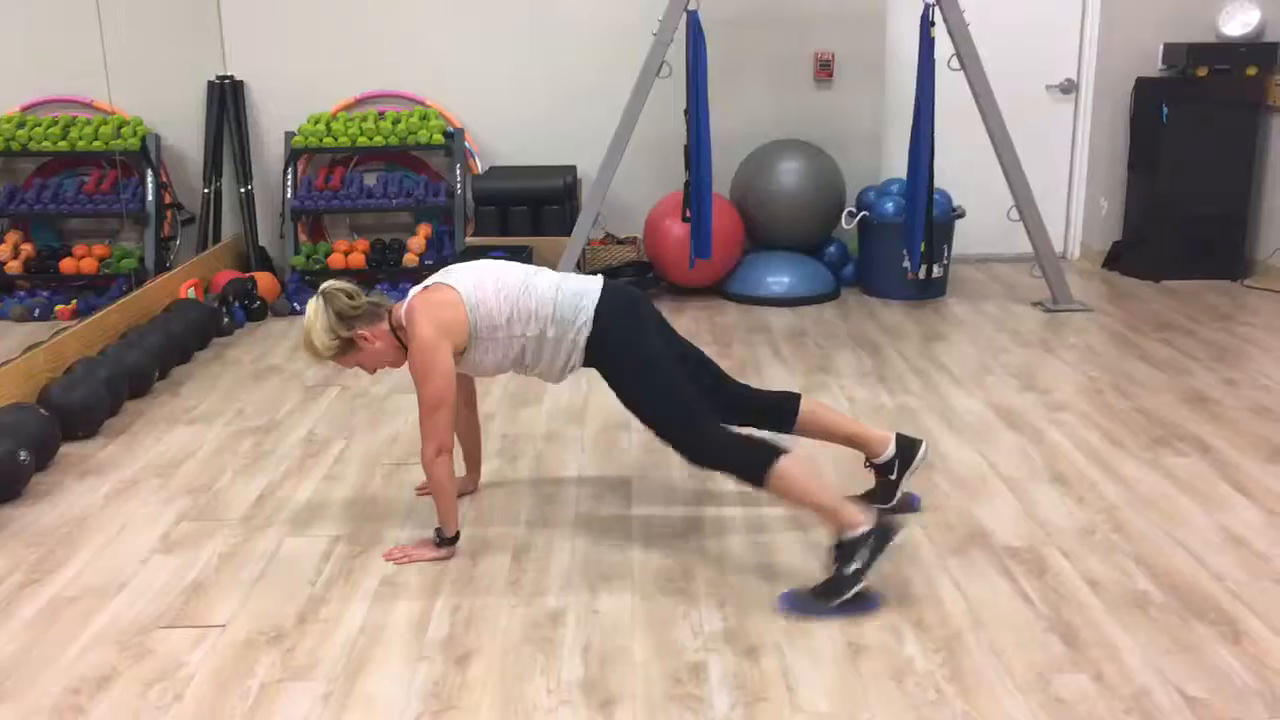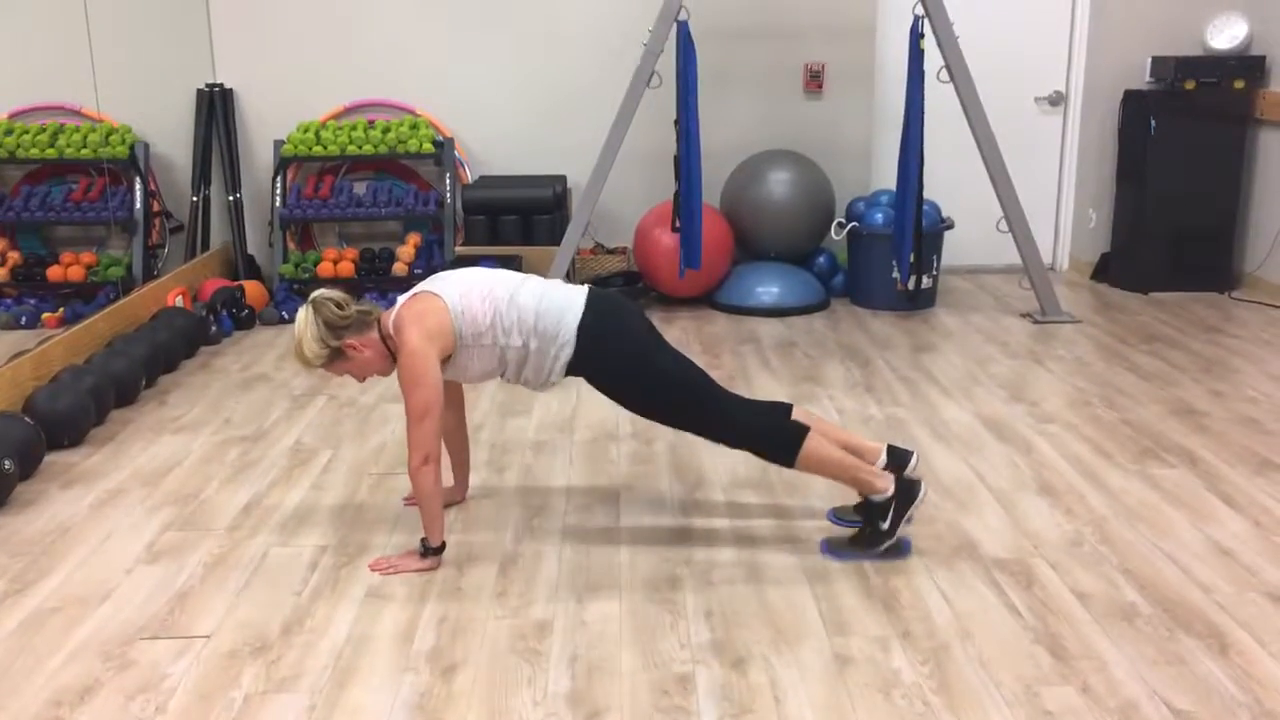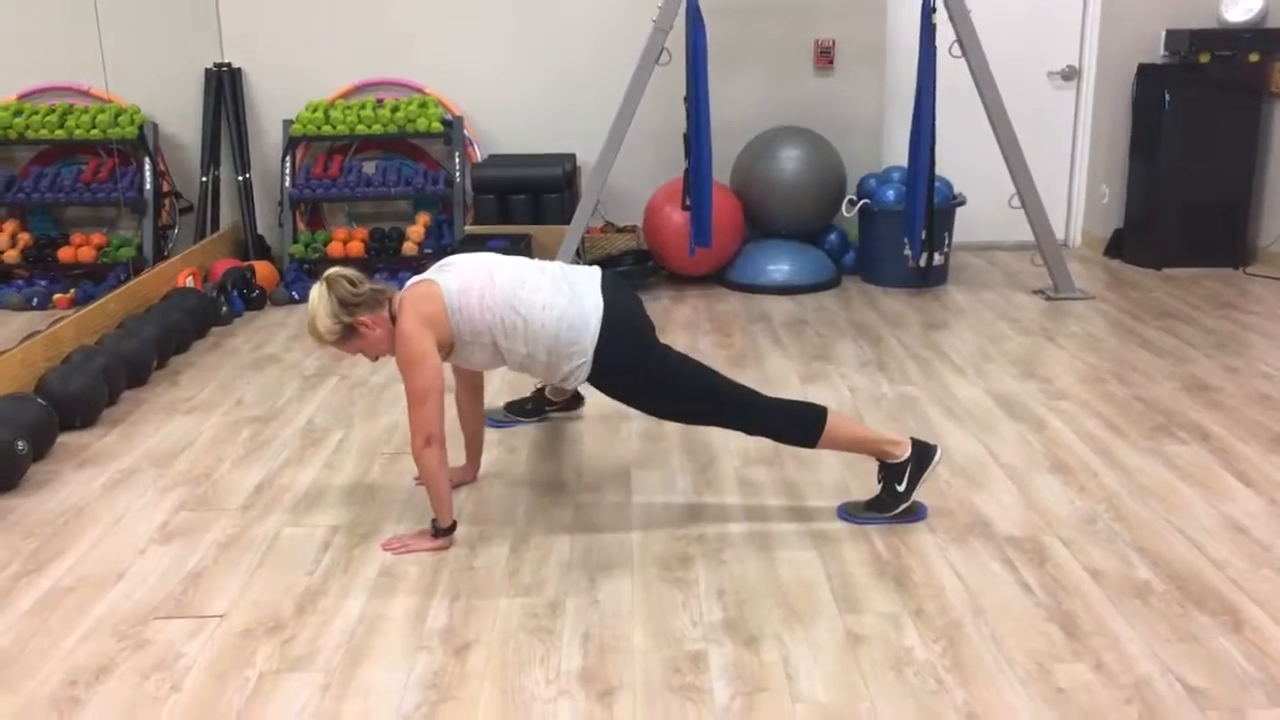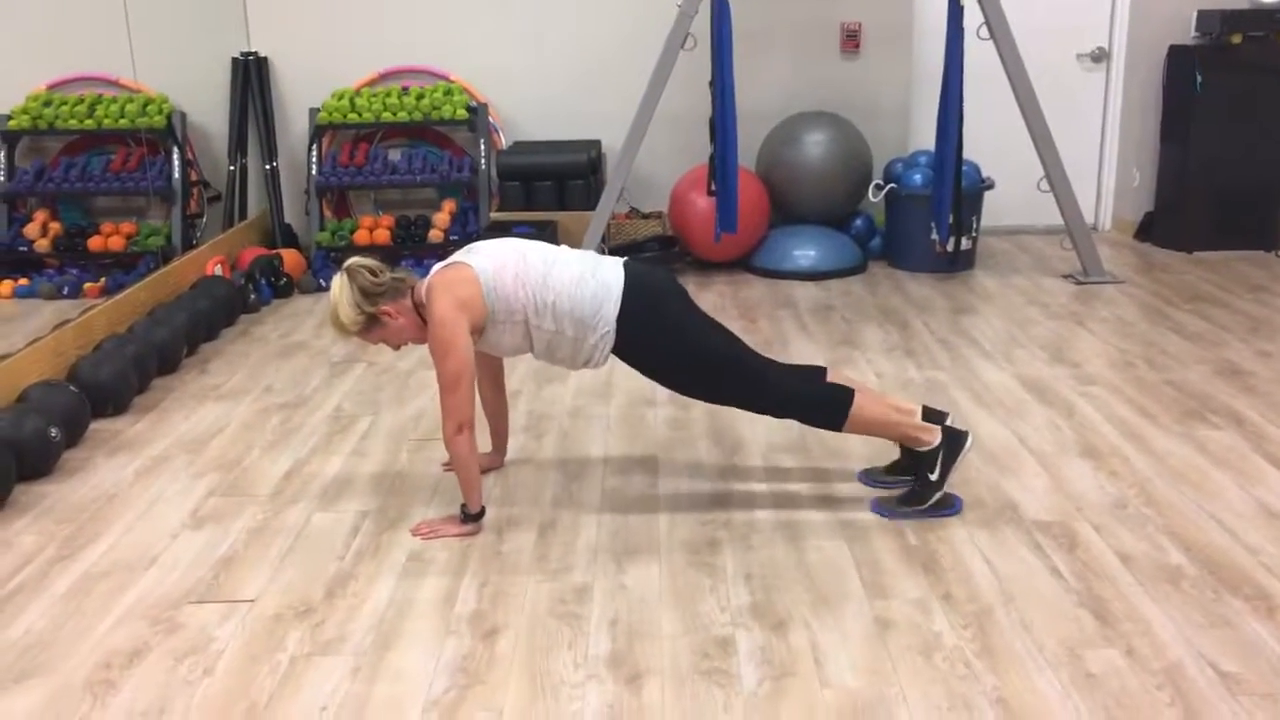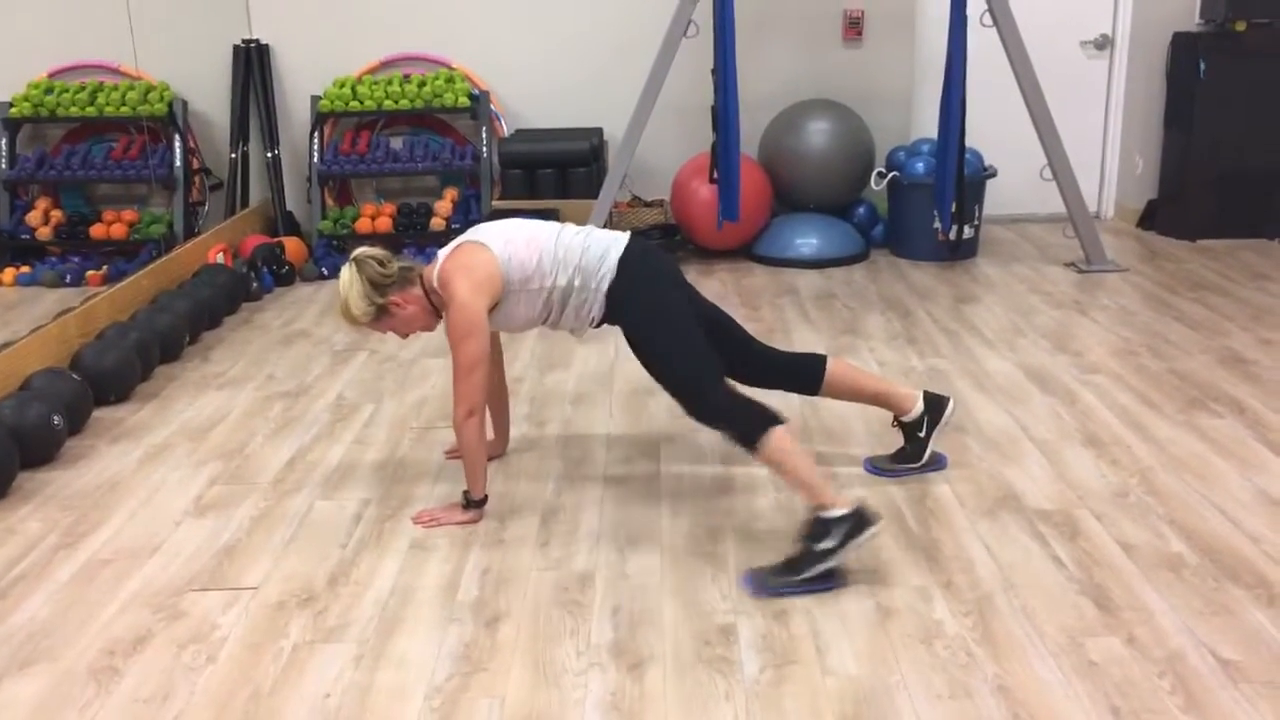
dt=1s
person 1, frame 1
left shoulder: (424, 329)
right shoulder: (427, 311)
left elbow: (435, 446)
right elbow: (462, 400)
left wrist: (444, 537)
right wrist: (470, 476)
left hip: (603, 326)
right hip: (608, 311)
left knee: (700, 437)
right knee: (735, 402)
left ankle: (857, 528)
right ankle: (887, 448)
person 1, frame 2
left shoulder: (412, 335)
right shoulder: (419, 318)
left elbow: (421, 455)
right elbow: (451, 411)
left wrist: (430, 548)
right wrist: (459, 487)
left hip: (594, 335)
right hip: (595, 321)
left knee: (721, 421)
right knee: (725, 408)
left ankle: (882, 487)
right ankle: (877, 453)
person 1, frame 3
left shoulder: (412, 323)
right shoulder: (431, 294)
left elbow: (426, 439)
right elbow: (469, 379)
left wrist: (441, 527)
right wrist: (470, 466)
left hip: (601, 343)
right hip: (599, 298)
left knee: (737, 409)
left ankle: (900, 453)
right ankle: (558, 390)
person 1, frame 4
left shoulder: (442, 306)
right shoulder: (457, 285)
left elbow: (457, 423)
right elbow: (489, 372)
left wrist: (469, 513)
right wrist: (497, 452)
left hip: (629, 317)
right hip: (631, 290)
left knee: (765, 391)
right knee: (764, 375)
left ankle: (929, 439)
right ankle: (915, 414)
person 1, frame 5
left shoulder: (458, 287)
right shoulder: (452, 272)
left elbow: (468, 405)
right elbow: (492, 366)
left wrist: (473, 501)
right wrist: (499, 441)
left hip: (629, 278)
right hip: (629, 275)
left knee: (707, 396)
right knee: (761, 365)
left ankle: (834, 513)
right ankle: (913, 406)
